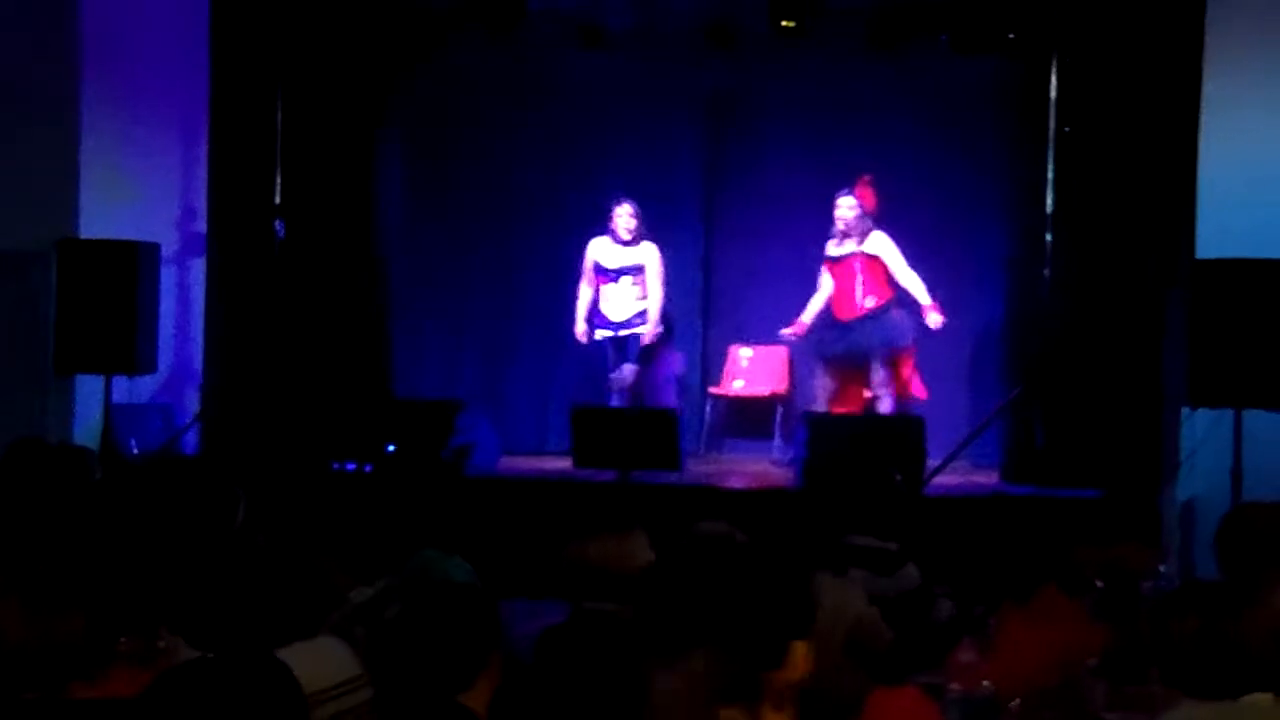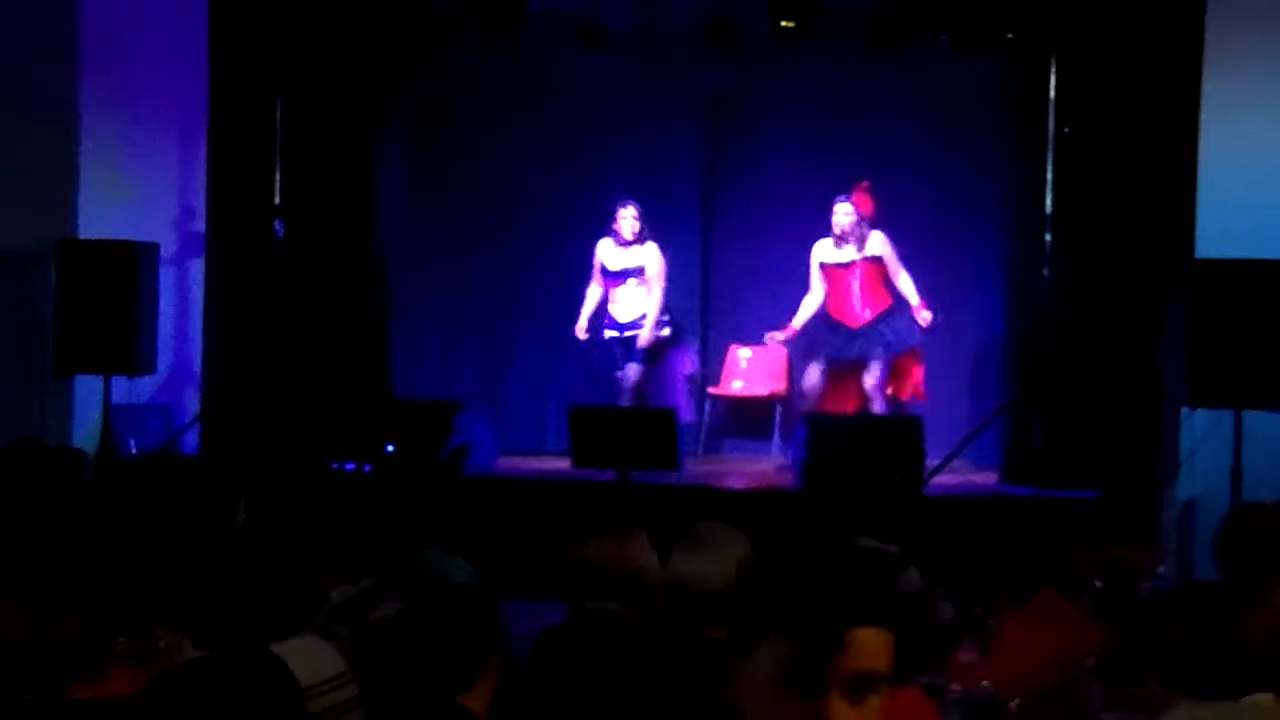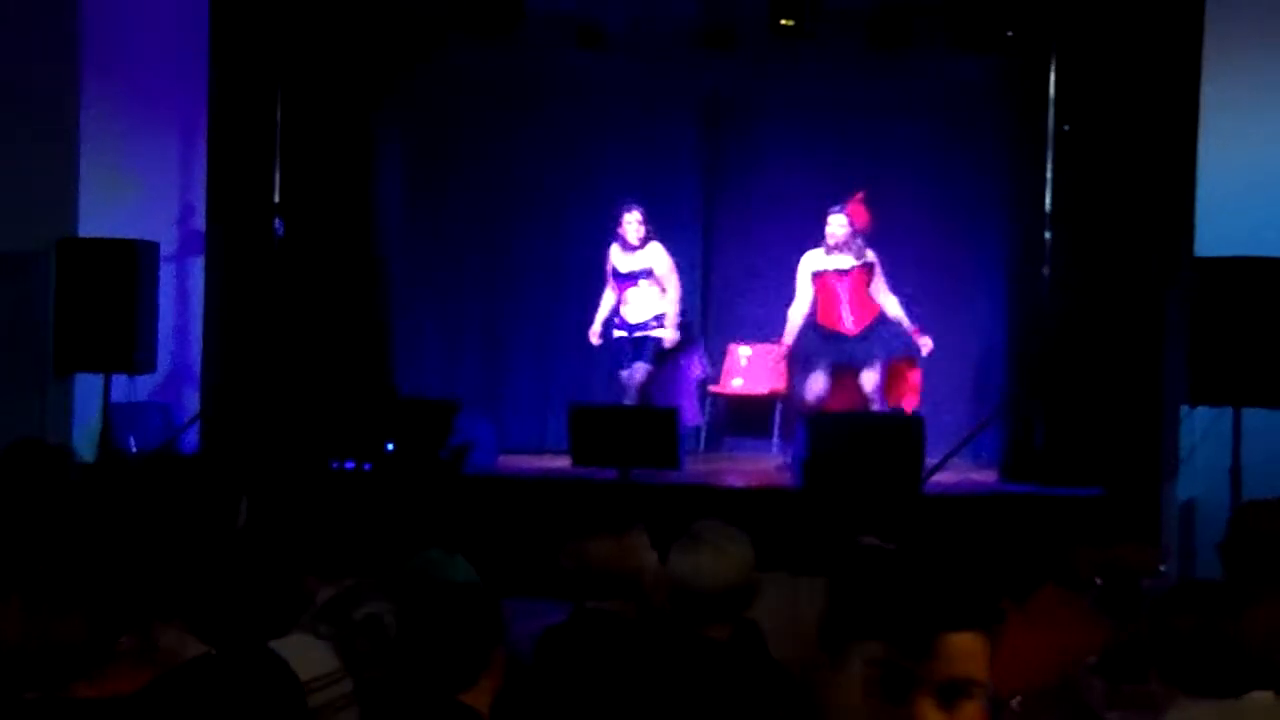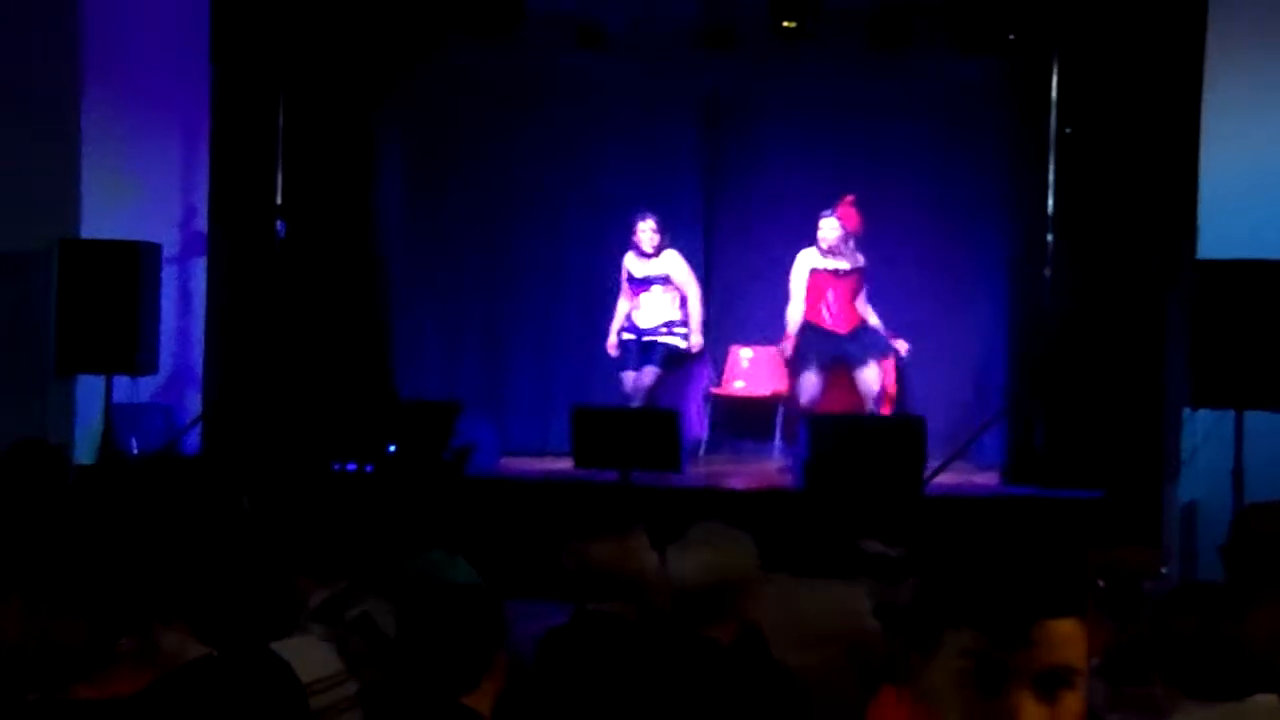
dt=0.2s
person 1, frame 1
left shoulder: (876, 240)
right shoulder: (831, 247)
left elbow: (905, 275)
right elbow: (825, 291)
left wrist: (929, 307)
right wrist: (802, 324)
left hip: (876, 322)
right hip: (841, 327)
left knee: (881, 388)
right knee: (826, 393)
person 1, frame 2
left shoulder: (875, 240)
right shoulder: (821, 249)
left elbow: (899, 276)
right elbow: (816, 294)
left wrist: (918, 307)
right wrist: (791, 329)
left hip: (878, 326)
right hip: (837, 329)
left knee: (872, 389)
right knee: (810, 386)
person 1, frame 3
left shoulder: (867, 257)
right shoulder: (811, 259)
left elbow: (884, 297)
right elbow: (801, 304)
left wrist: (912, 331)
right wrist: (786, 342)
left hip: (870, 334)
right hip: (828, 338)
left knee: (871, 390)
right knee: (813, 397)
person 1, frame 4
left shoulder: (857, 261)
right shoulder: (807, 257)
right elbow: (796, 302)
left wrist: (887, 337)
right wrist: (790, 338)
left hip: (854, 335)
right hip: (816, 337)
left knee: (872, 392)
right knee: (807, 401)
person 2, frame 1
left shoulder: (648, 250)
right shoulder: (596, 246)
left elbow: (655, 290)
right elbow: (586, 285)
left wrist: (652, 323)
right wrist: (580, 319)
left hip: (638, 323)
right hip: (606, 324)
left knee: (626, 381)
right knee: (616, 383)
person 2, frame 2
left shoulder: (649, 250)
right shoulder: (603, 247)
left elbow: (657, 292)
right elbow: (597, 285)
left wrist: (649, 327)
right wrist: (584, 317)
left hip: (644, 323)
right hip: (615, 326)
left knee: (631, 382)
right knee: (624, 382)
person 2, frame 3
left shoulder: (654, 251)
right shoulder: (614, 251)
left elbow: (673, 288)
left wrist: (671, 327)
right wrist: (597, 322)
left hip: (655, 325)
right hip: (625, 327)
left knee: (635, 381)
right knee: (627, 383)
person 2, frame 4
left shoulder: (671, 259)
right shoulder: (629, 259)
left elbow: (693, 293)
left wrist: (696, 331)
right wrist: (613, 332)
left hip: (667, 331)
right hip: (635, 332)
left knee: (642, 385)
right knee: (629, 387)
